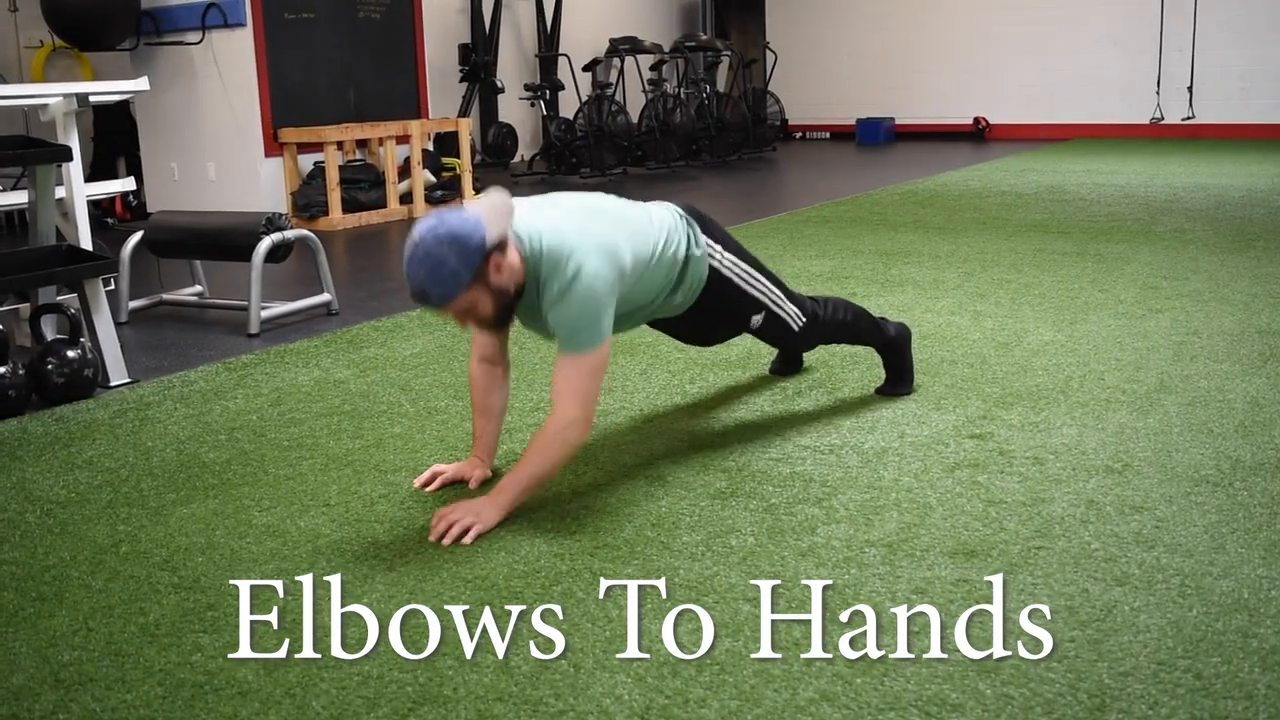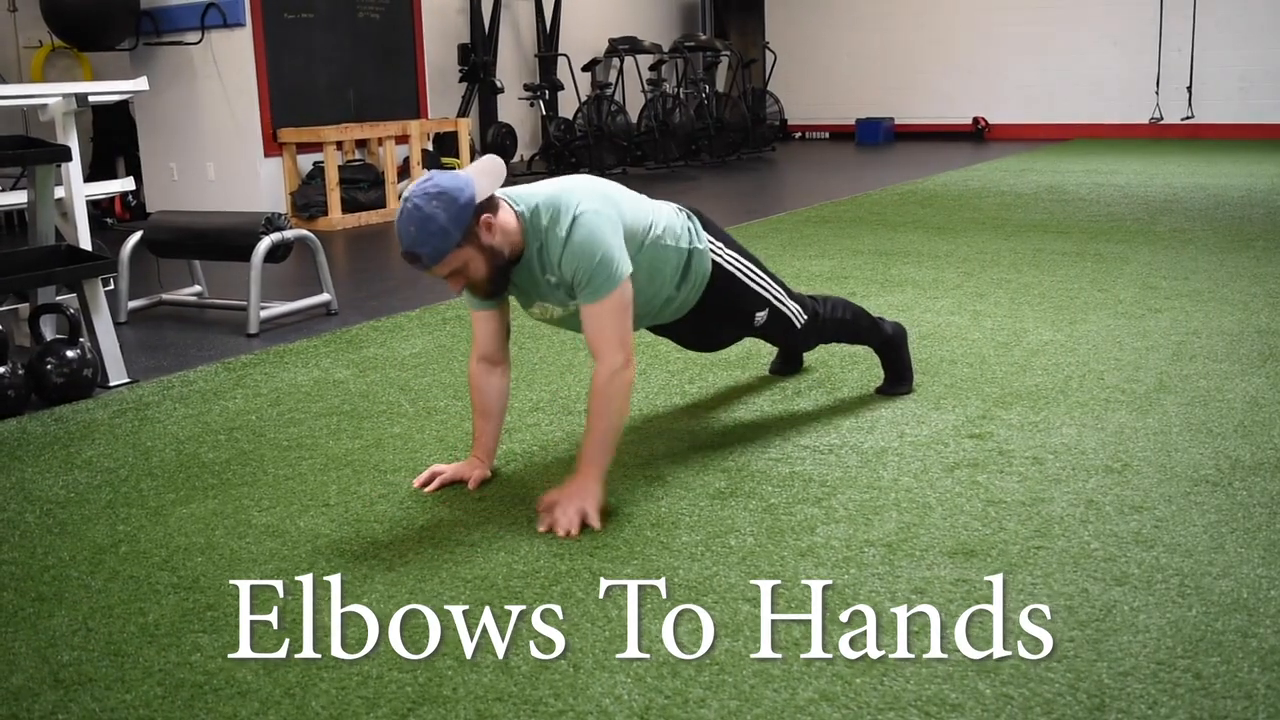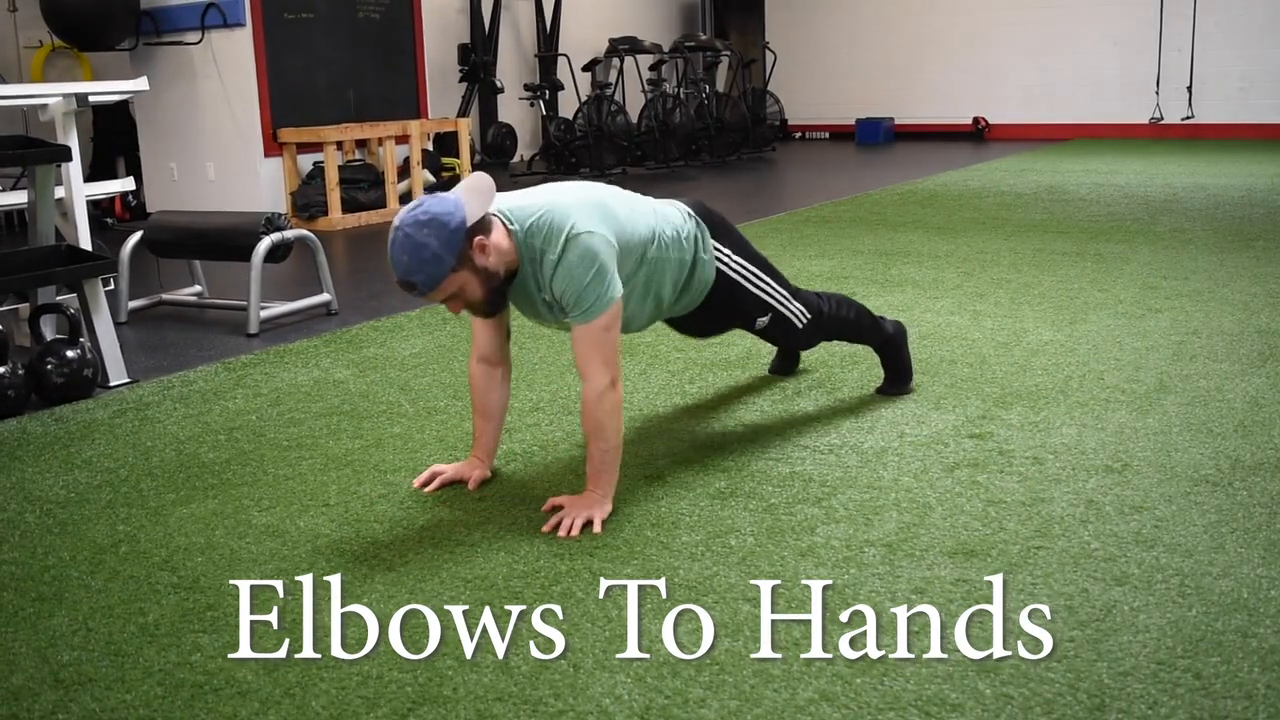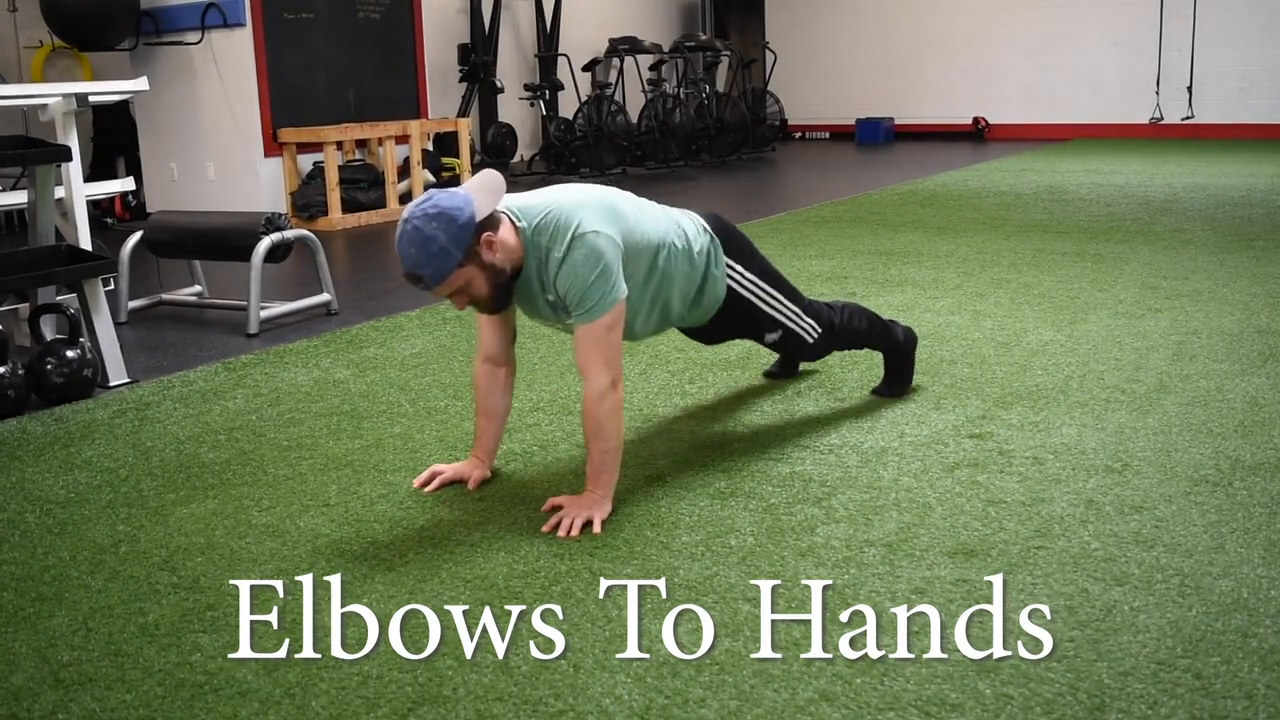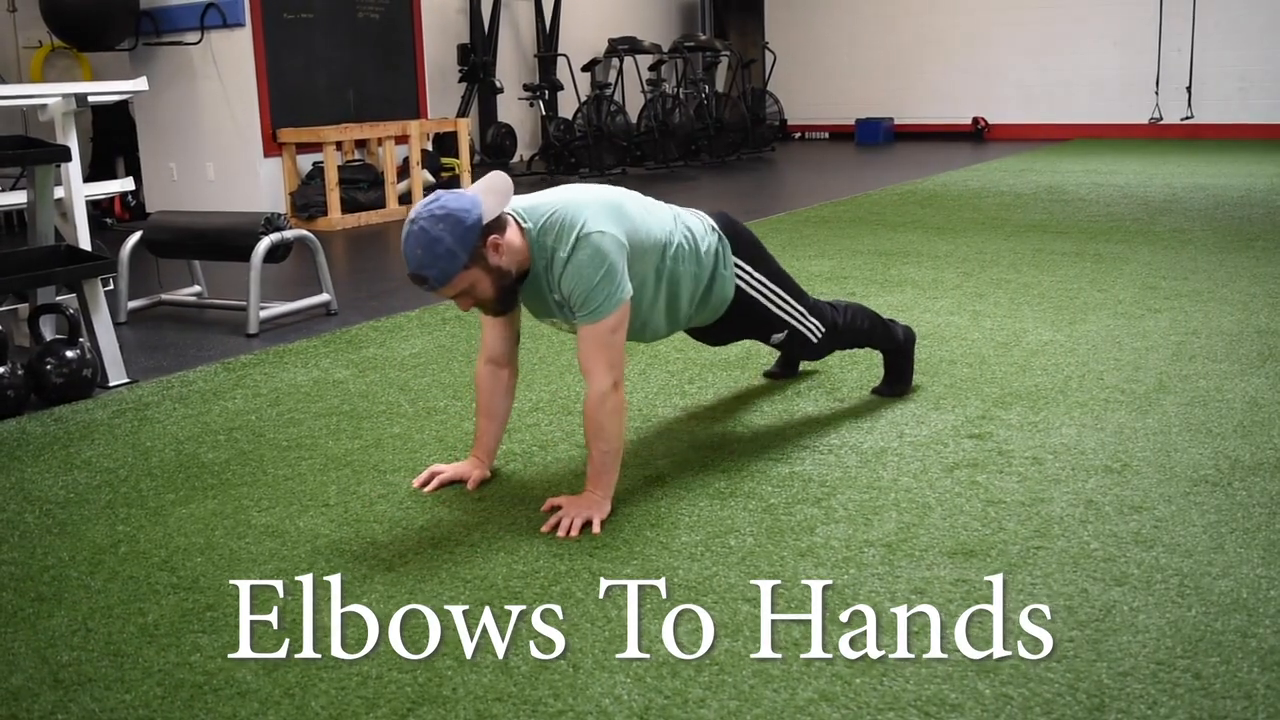
dt=0.2s
person 1, frame 1
left shoulder: (575, 273)
right shoulder: (481, 258)
left elbow: (573, 417)
right elbow: (488, 361)
left wrist: (499, 501)
right wrist: (480, 462)
left hip: (687, 254)
right hip: (647, 292)
left knee: (796, 321)
right knee: (717, 330)
left ankle: (888, 338)
right ankle: (791, 347)
person 1, frame 2
left shoulder: (579, 231)
right shoulder: (481, 240)
left elbow: (615, 363)
right elbow: (489, 360)
left wrist: (588, 483)
right wrist: (480, 459)
left hip: (693, 260)
left knee: (798, 319)
right knee: (719, 340)
left ankle: (885, 337)
right ankle: (790, 354)
person 1, frame 3
left shoulder: (573, 245)
right shoulder: (477, 246)
left elbow: (602, 382)
right elbow: (489, 361)
left wrist: (598, 495)
right wrist: (480, 459)
left hip: (700, 254)
right hip: (664, 280)
left knee: (803, 318)
right knee: (735, 328)
left ankle: (886, 336)
right ankle: (788, 352)
person 1, frame 4
left shoulder: (579, 245)
right shoulder: (486, 247)
left elbow: (603, 383)
right elbow: (494, 361)
left wrist: (598, 496)
right wrist: (480, 459)
left hip: (711, 266)
right hip: (674, 286)
left knee: (812, 332)
left ankle: (894, 340)
right ankle: (789, 355)
person 1, frame 5
left shoulder: (585, 247)
right shoulder: (493, 249)
left elbow: (604, 384)
right elbow: (497, 363)
left wrist: (598, 496)
right wrist: (479, 459)
left hip: (720, 265)
right hip: (678, 285)
left knee: (816, 332)
right knee: (760, 337)
left ankle: (894, 339)
right ankle: (789, 356)
